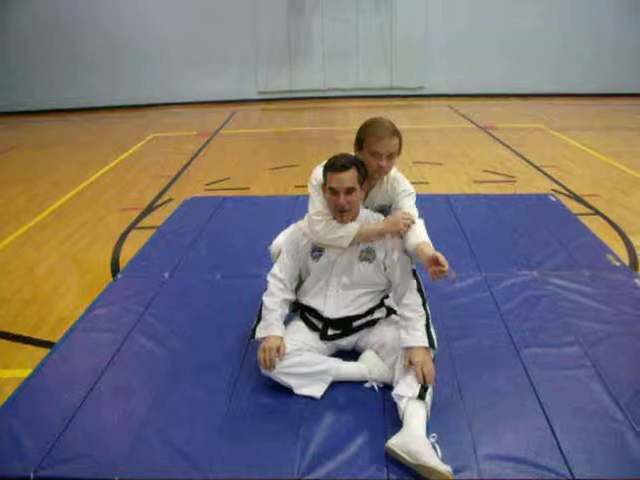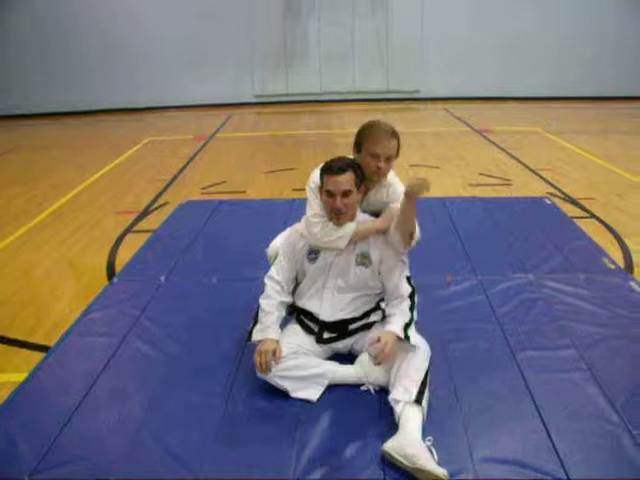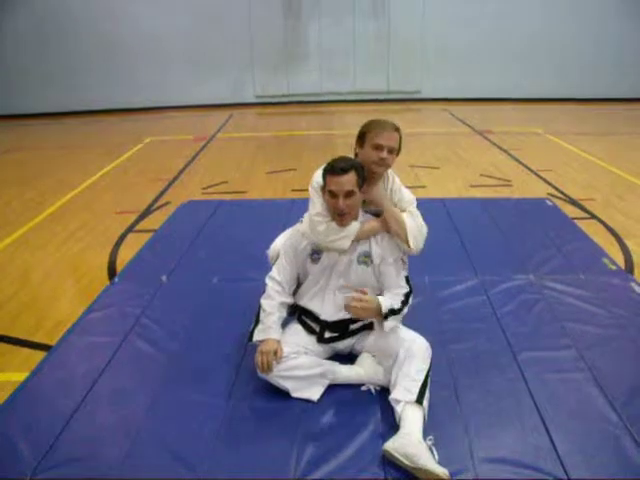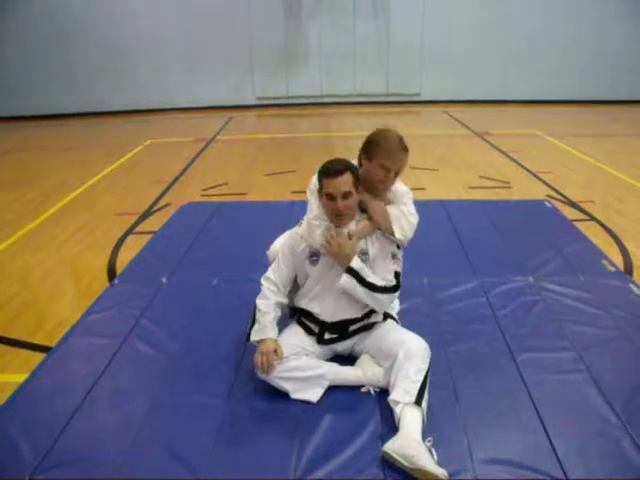
dt=0.4s
person 1, frame 1
left shoulder: (384, 232)
right shoulder: (303, 232)
left elbow: (408, 289)
right elbow: (279, 283)
left wrist: (418, 342)
right wrist: (271, 331)
left hip: (369, 323)
right hip: (315, 324)
left knee: (417, 353)
right knee: (272, 361)
left ankle: (413, 435)
right ankle: (371, 369)
person 1, frame 2
left shoulder: (380, 237)
right shoulder: (301, 235)
left elbow: (402, 294)
right elbow: (276, 286)
left wrist: (394, 332)
right wrist: (268, 334)
left hip: (364, 326)
right hip: (311, 328)
left knee: (416, 350)
right knee: (268, 365)
left ankle: (409, 439)
right ankle: (365, 373)
person 1, frame 3
left shoulder: (382, 237)
right shoulder: (303, 234)
left elbow: (400, 294)
right elbow: (278, 286)
left wrist: (378, 307)
right wrist: (269, 334)
left hip: (364, 326)
right hip: (313, 327)
left knee: (417, 348)
right knee: (269, 364)
left ankle: (410, 438)
right ankle: (368, 372)
person 1, frame 4
left shoulder: (379, 235)
right shoulder: (301, 237)
left elbow: (385, 297)
right elbow: (272, 286)
left wrist: (350, 262)
right wrist: (266, 335)
left hip: (366, 326)
right hip: (313, 328)
left knee: (416, 350)
right knee: (270, 366)
left ankle: (409, 439)
right ankle: (367, 373)
person 2, frame 1
left shoulder: (396, 183)
left elbow: (409, 222)
right elbow: (321, 230)
left wrist: (427, 254)
right wrist: (382, 227)
right hip: (322, 241)
right knee: (281, 247)
person 2, frame 2
left shoulder: (394, 189)
left elbow: (401, 242)
right elbow: (318, 233)
left wrist: (409, 200)
right wrist: (379, 224)
right hip: (320, 244)
right knee: (279, 251)
person 2, frame 3
left shoulder: (395, 189)
left elbow: (414, 243)
right elbow: (323, 233)
left wrist: (382, 202)
right wrist: (380, 223)
right hip: (317, 242)
right knee: (280, 252)
person 2, frame 4
left shoulder: (396, 190)
left elbow: (404, 230)
right elbow: (320, 236)
left wrist: (364, 196)
right wrist: (374, 222)
right hip: (317, 248)
right knee: (280, 253)
